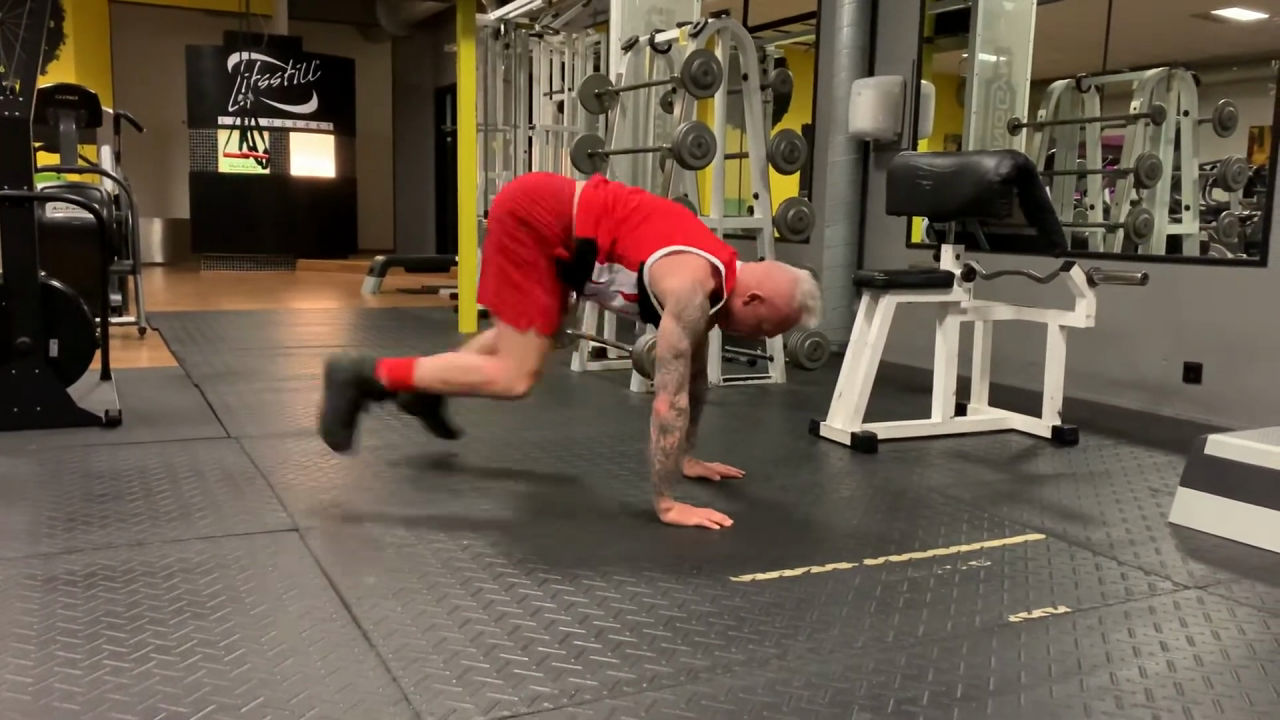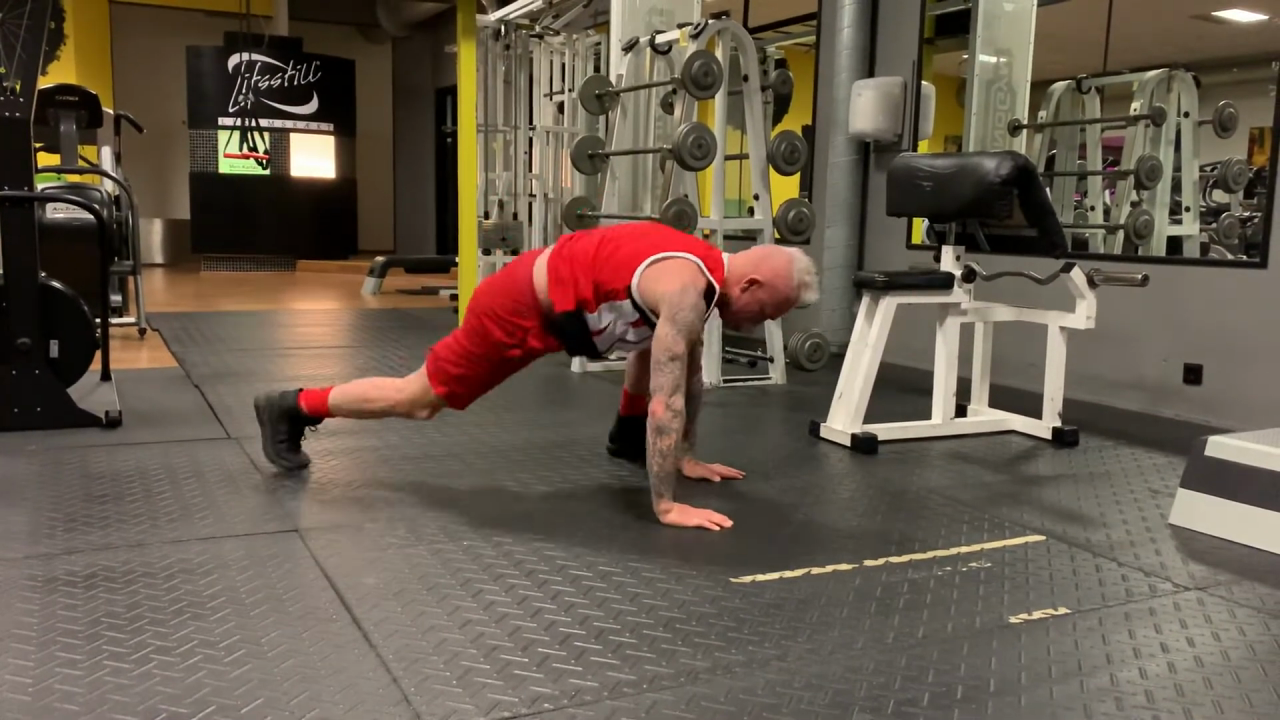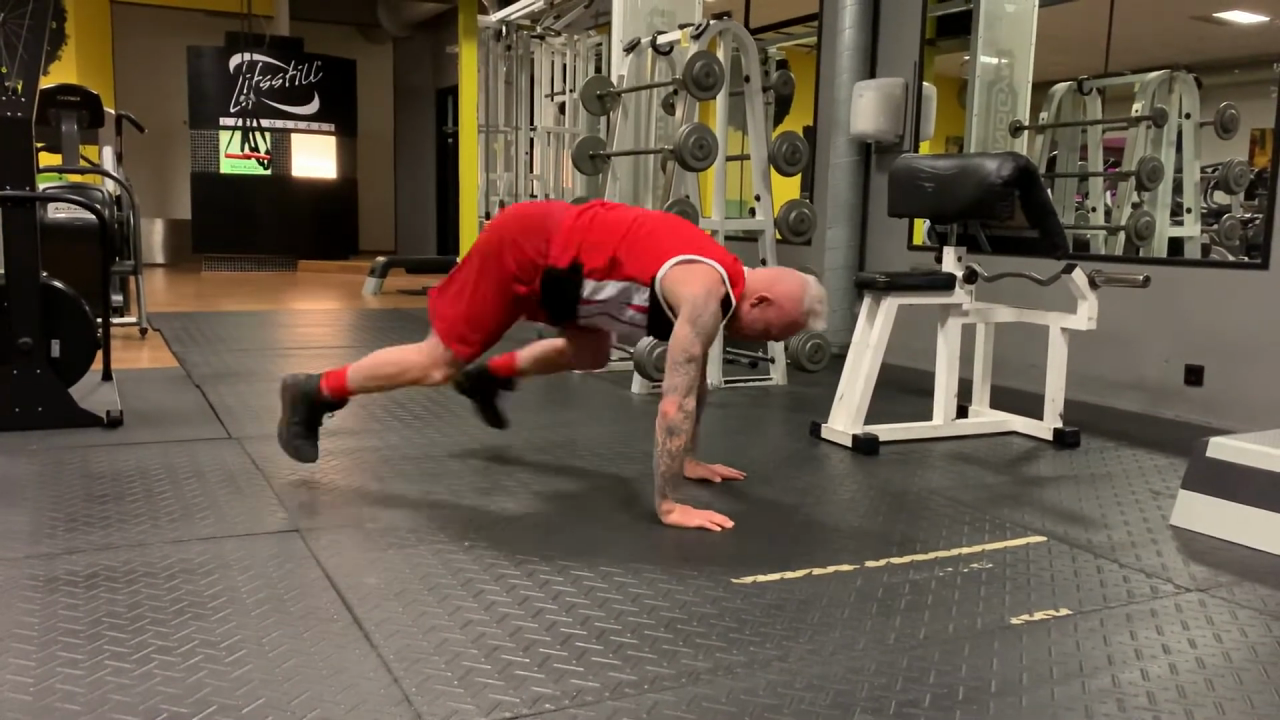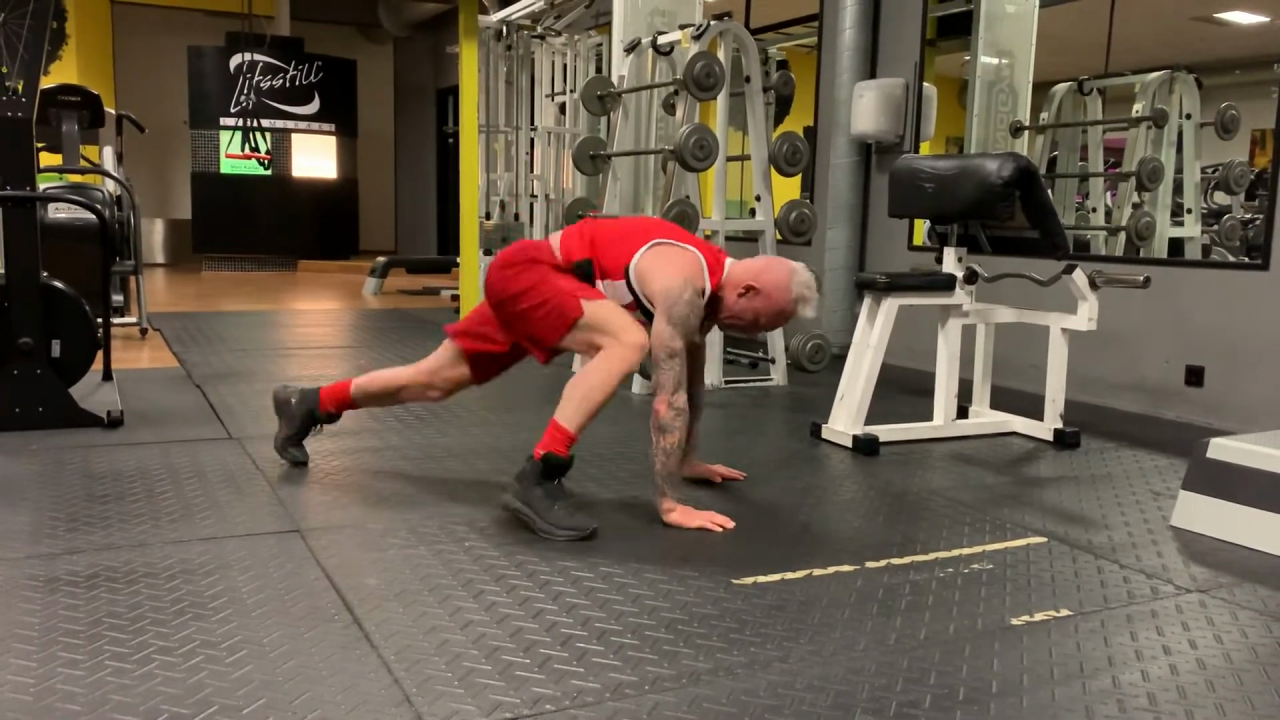
dt=0.3s
person 1, frame 1
left shoulder: (714, 279)
right shoulder: (698, 285)
left elbow: (693, 370)
right elbow: (671, 395)
left wrist: (686, 457)
right wrist: (669, 501)
left hip: (554, 206)
right hip: (536, 215)
left knee: (531, 331)
right knee: (516, 376)
left ankle: (422, 386)
right ankle: (363, 377)
person 1, frame 2
left shoulder: (702, 271)
right shoulder: (686, 287)
left elbow: (686, 373)
right elbow: (667, 396)
left wrist: (686, 458)
right wrist: (667, 504)
left hip: (551, 281)
right hip: (518, 310)
left knee: (660, 328)
right knee: (418, 399)
left ankle: (628, 433)
right ankle: (291, 408)
person 1, frame 3
left shoulder: (712, 281)
right shoulder: (705, 290)
left elbow: (689, 378)
right elbow: (676, 398)
left wrist: (684, 461)
right wrist: (667, 504)
left hip: (550, 244)
right hip: (525, 249)
left knee: (595, 355)
right knee: (438, 363)
left ankle: (491, 378)
right ankle: (311, 393)
person 1, frame 4
left shoulder: (708, 278)
right shoulder: (683, 285)
left elbow: (690, 379)
right elbow: (668, 396)
left wrist: (687, 462)
right wrist: (671, 504)
left hip: (548, 278)
right hip: (523, 273)
left knee: (432, 383)
right knee: (626, 343)
left ankle: (309, 406)
right ankle: (540, 475)
